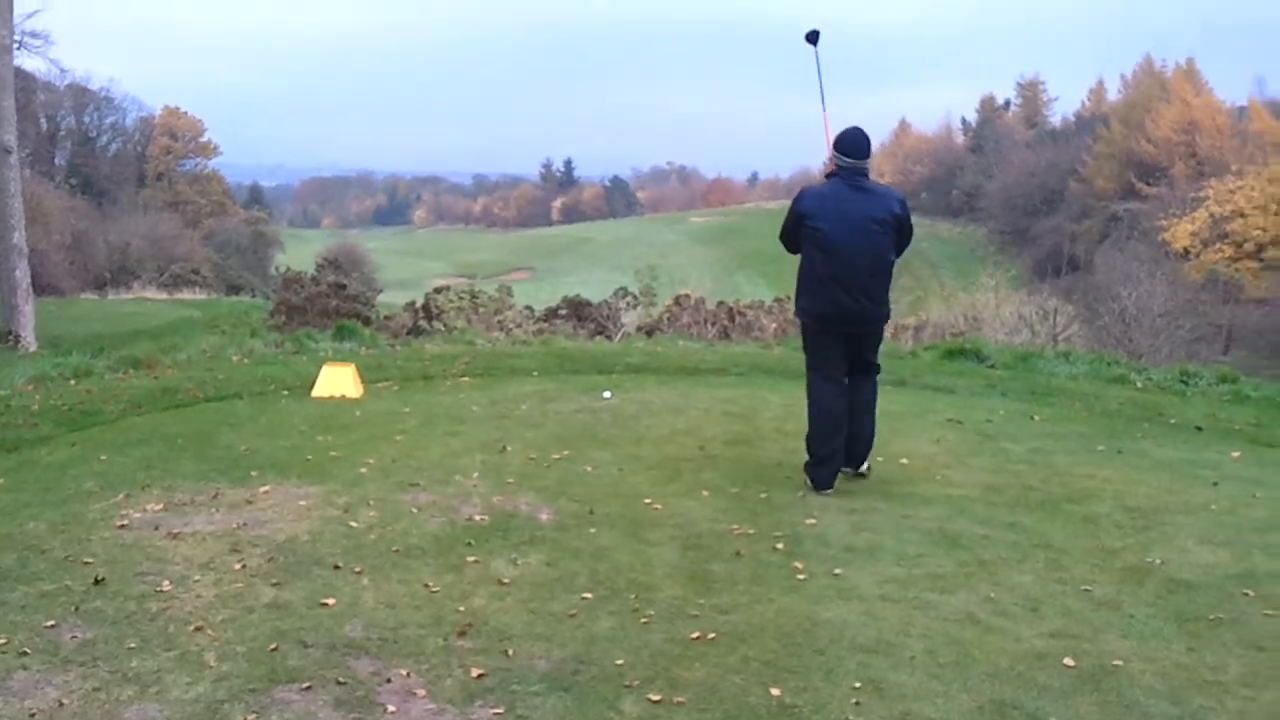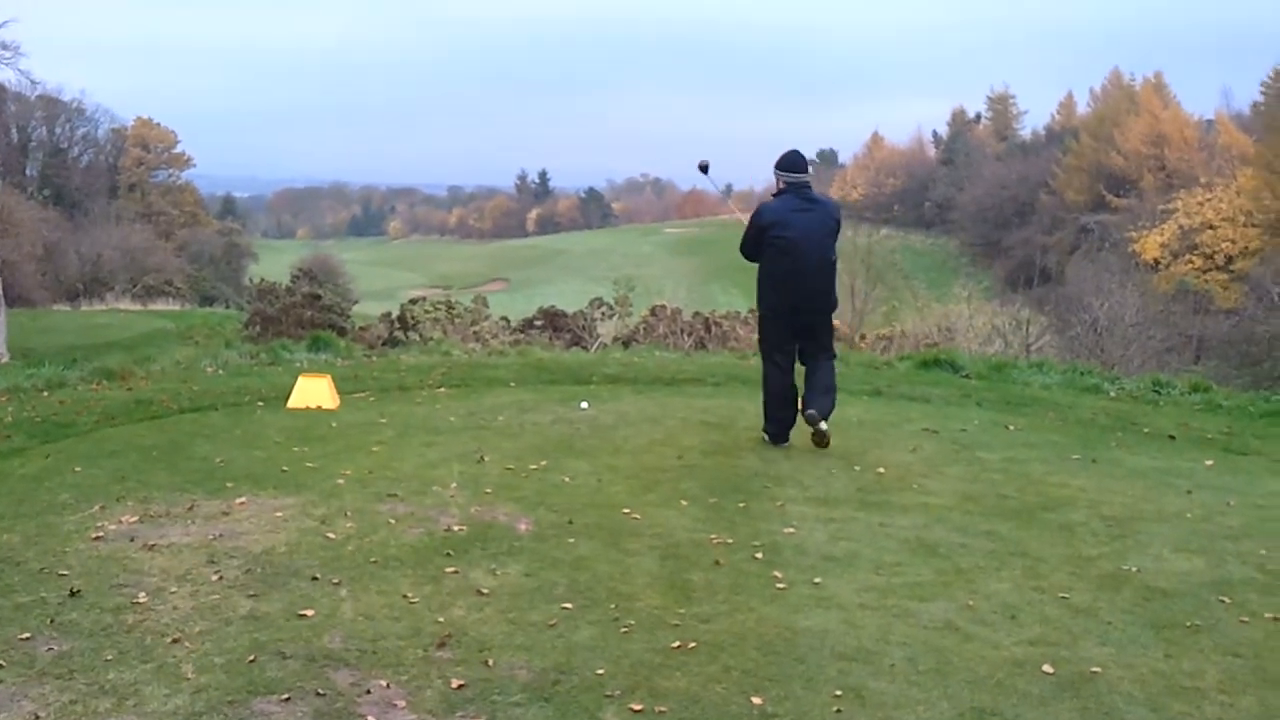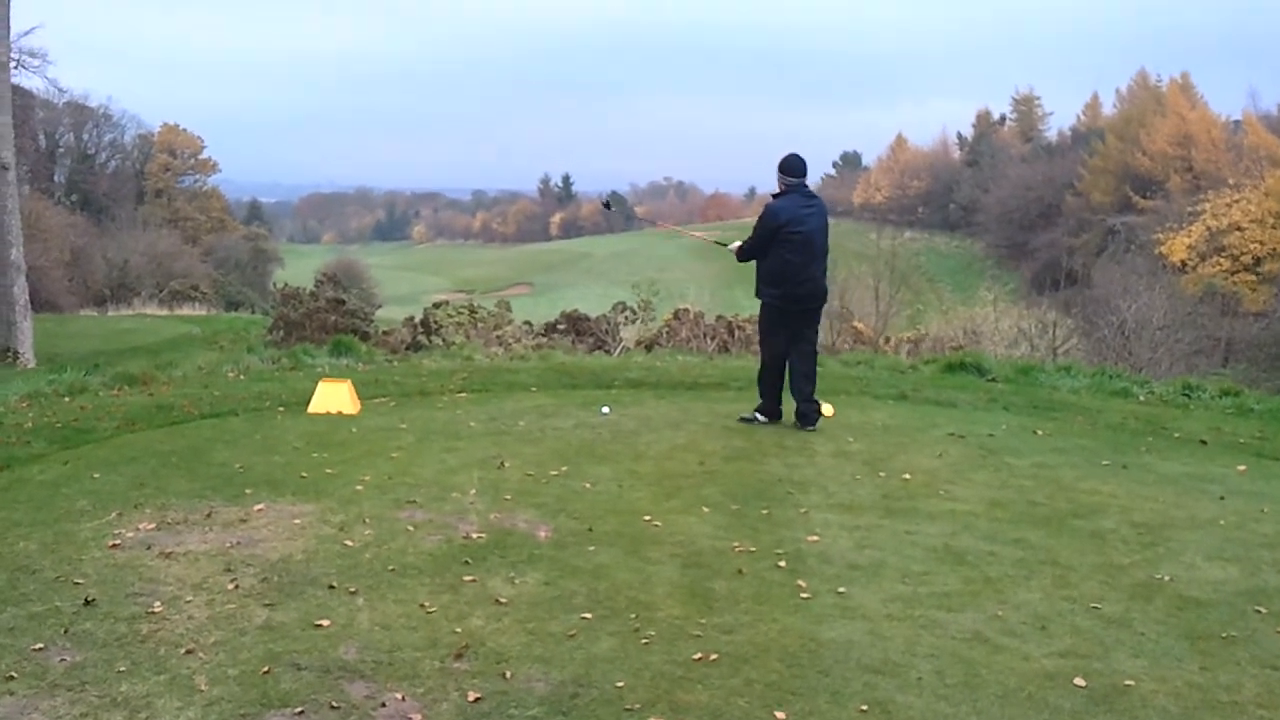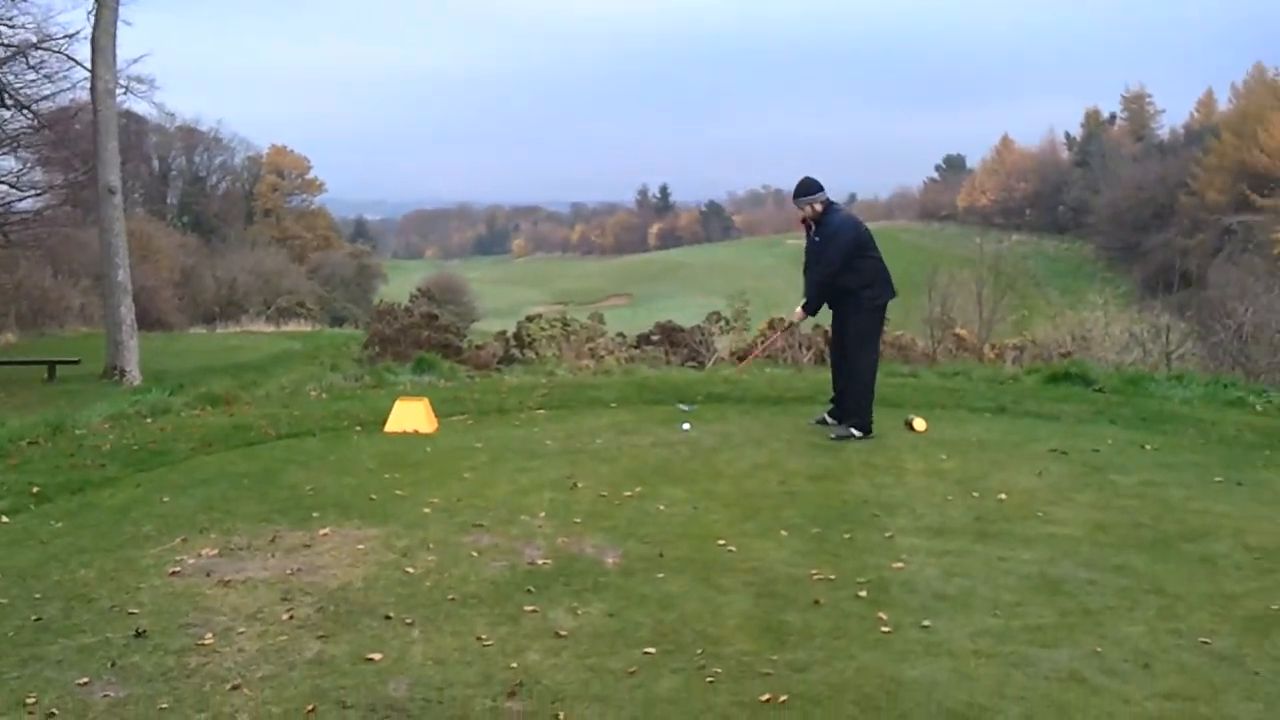
dt=1s
person 1, frame 1
left shoulder: (809, 198)
right shoulder: (892, 200)
left elbow: (790, 242)
right elbow: (901, 245)
left hip: (820, 310)
right hip: (869, 311)
left knee: (825, 384)
right knee: (863, 377)
left ankle: (822, 472)
right ankle: (854, 457)
person 1, frame 2
left shoulder: (767, 212)
right shoulder: (831, 209)
left elbow: (749, 252)
left hip: (777, 304)
right hip: (820, 302)
left knee: (777, 365)
right knee: (820, 358)
left ankle: (778, 431)
right ankle: (819, 411)
person 1, frame 3
left shoulder: (776, 209)
right shoulder: (818, 206)
left elbow: (755, 246)
left wrist: (739, 250)
right wrist: (747, 247)
left hip: (780, 294)
right hip: (812, 293)
left knee: (773, 352)
right knee: (804, 353)
left ankle: (769, 410)
right ankle: (807, 413)
person 1, frame 4
left shoulder: (841, 225)
right shoulder: (817, 225)
left elbow: (828, 271)
right elbow: (813, 267)
left wrist: (808, 306)
right wrist: (808, 300)
left hip: (867, 296)
right hip: (846, 297)
left knee: (860, 357)
right knee: (840, 354)
left ankle: (860, 424)
right ankle: (841, 411)
